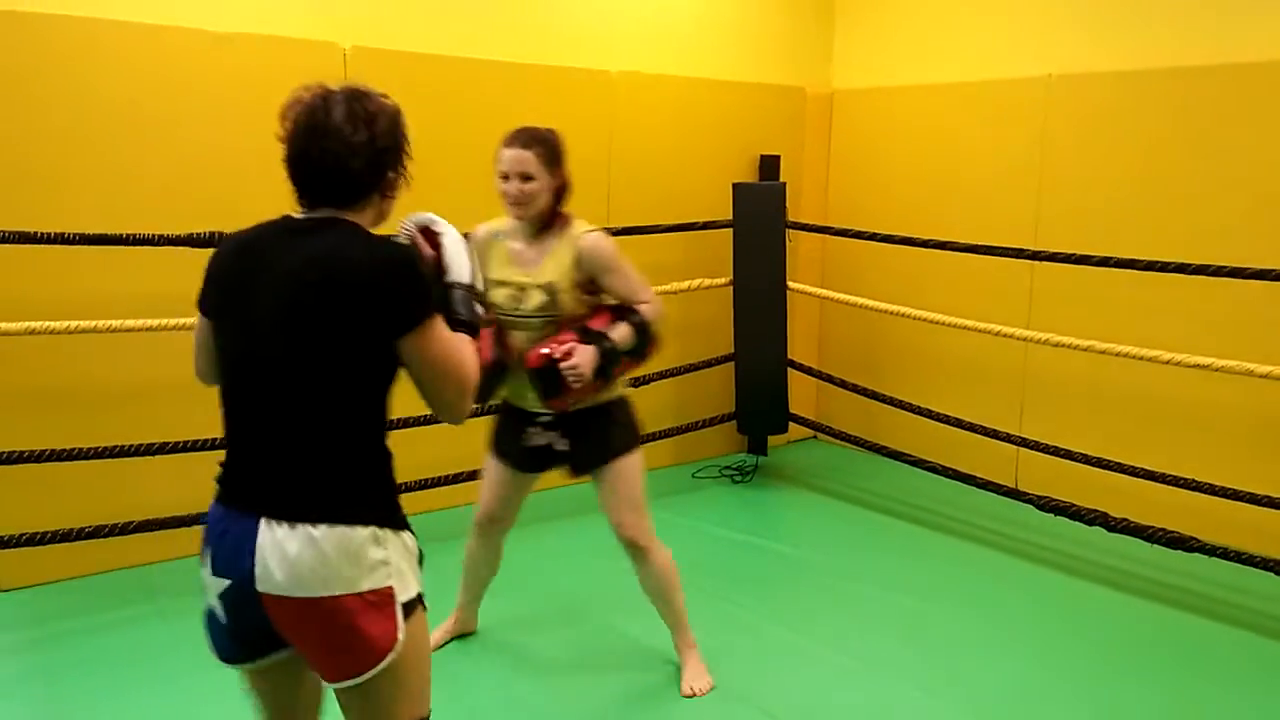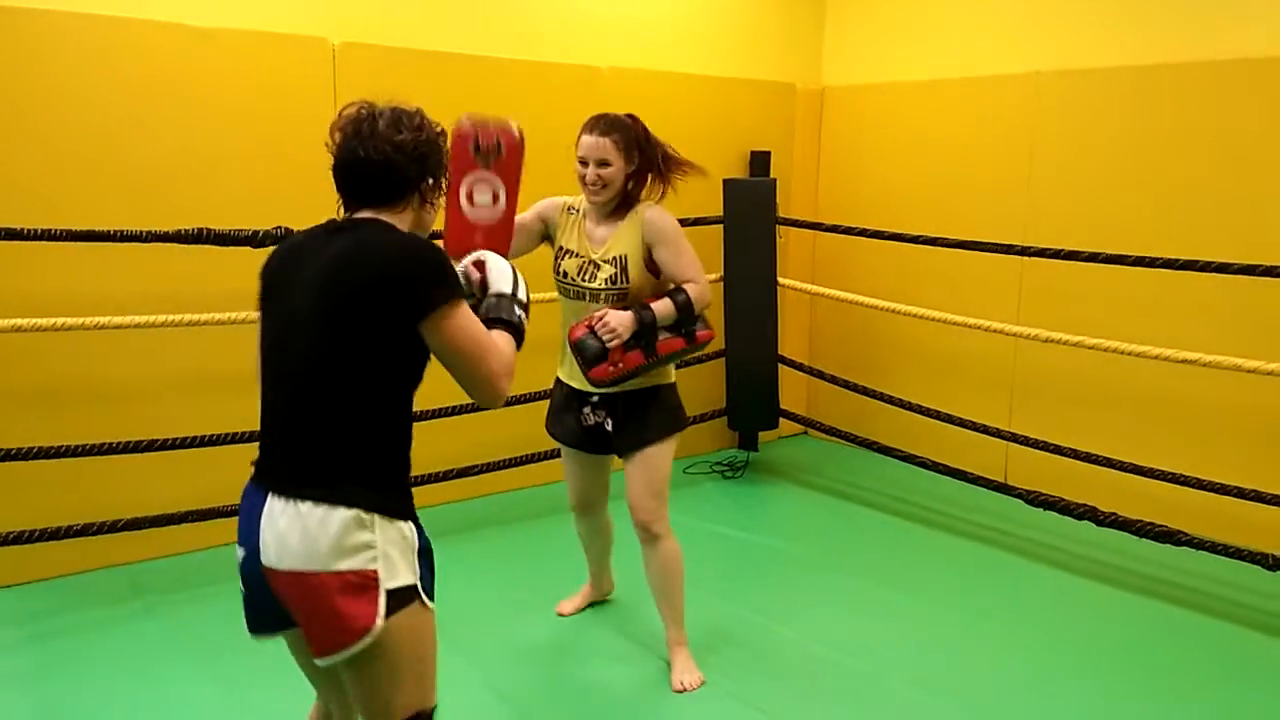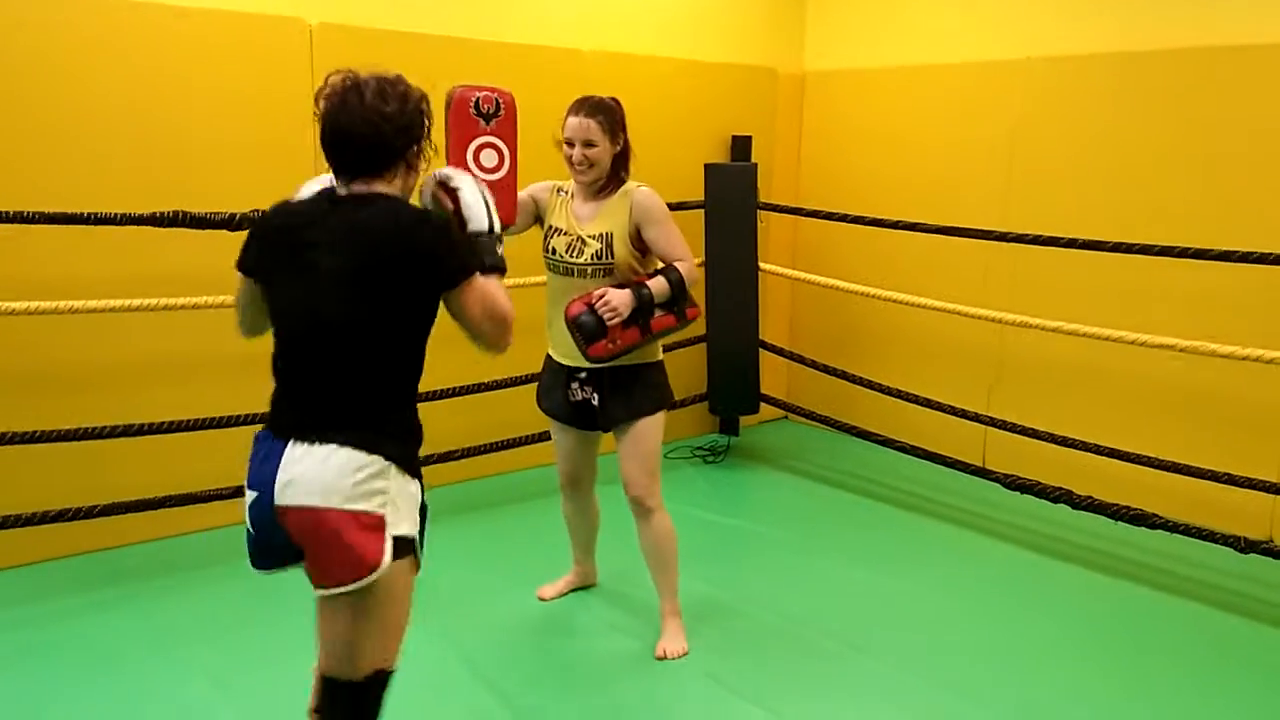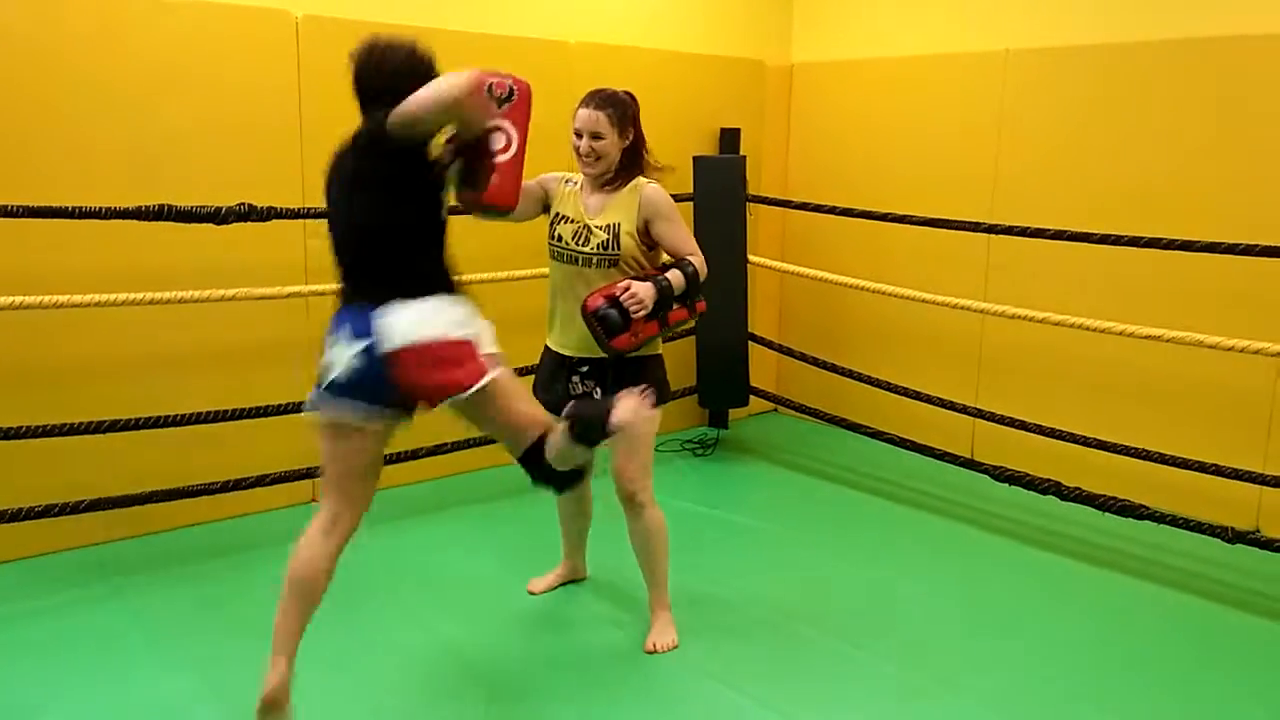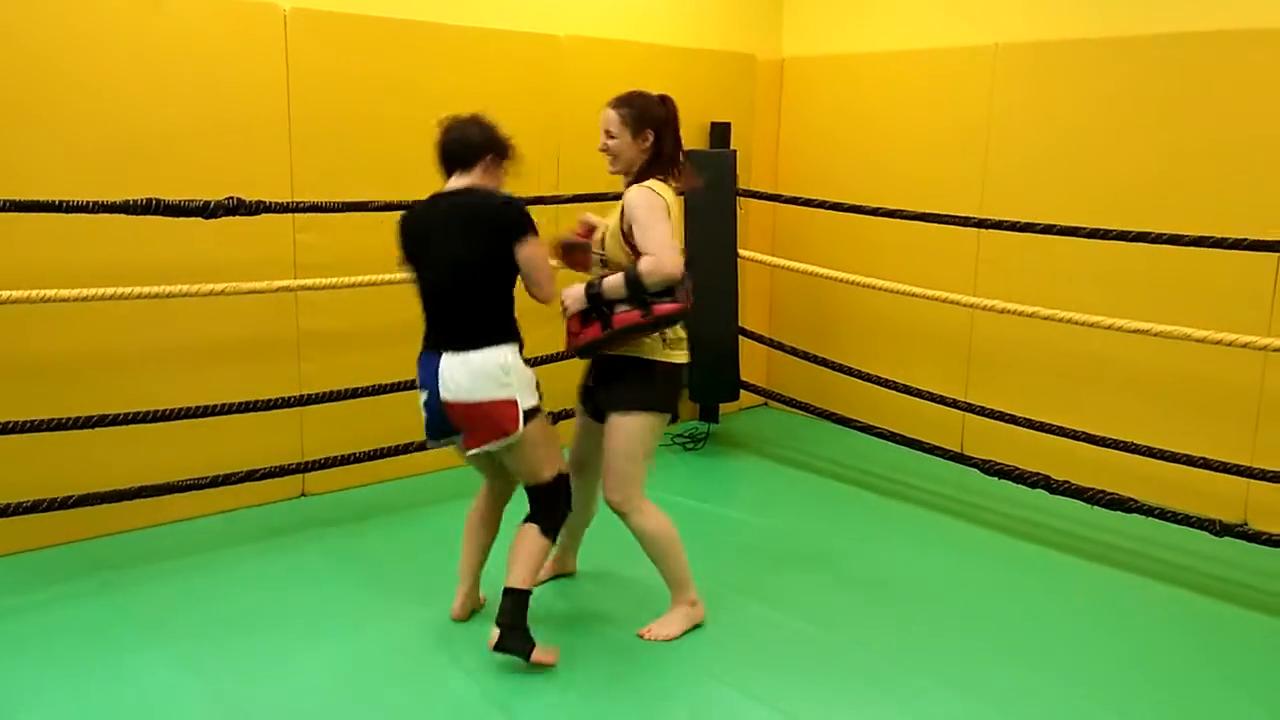
dt=0.4s
person 1, frame 1
left shoulder: (232, 257)
right shoulder: (389, 269)
right elbow: (456, 401)
right wrist: (457, 290)
left hip: (236, 539)
right hip: (345, 547)
person 1, frame 2
left shoulder: (288, 258)
right shoulder: (413, 260)
right elbow: (491, 385)
right wrist: (506, 307)
left hip: (267, 521)
right hip: (349, 532)
person 1, frame 3
left shoulder: (276, 225)
right shoulder: (426, 233)
right elbow: (496, 333)
right wrist: (471, 224)
left hip: (277, 469)
right hip: (360, 479)
left knee: (344, 640)
person 1, frame 4
left shoulder: (350, 161)
right shoulder: (399, 136)
right elbow: (460, 88)
left hip: (356, 342)
right hip: (426, 326)
left knee: (337, 515)
person 1, frame 5
left shoulder: (415, 219)
right shoulder: (498, 208)
right elbow: (546, 292)
right wrist: (537, 249)
left hip: (442, 370)
right hip: (490, 368)
left knee: (498, 480)
right knee: (551, 496)
left ankle: (465, 593)
right ankle: (511, 628)
person 2, frame 1
left shoulder: (585, 246)
right shoulder: (485, 241)
left elbow: (648, 309)
left wrist: (600, 350)
left hip: (595, 411)
right hip: (522, 409)
left knee: (636, 536)
right knee: (488, 520)
left ankle: (687, 649)
right ankle: (463, 618)
person 2, frame 2
left shoulder: (651, 220)
right shoulder: (557, 213)
left elbow: (699, 290)
left wrist: (638, 317)
left hip: (644, 393)
right hip: (577, 390)
left knee: (649, 521)
right knee: (583, 505)
left ankle: (679, 647)
right ankle: (599, 582)
person 2, frame 3
left shoulder: (637, 201)
right shoulder: (548, 196)
left elbow: (688, 268)
left wrist: (636, 295)
left hip: (631, 370)
right hip: (566, 368)
left knee: (641, 494)
right knee: (573, 481)
left ankle: (671, 615)
right ankle: (583, 568)
person 2, frame 4
left shoulder: (647, 196)
right shoulder: (555, 188)
left elbow: (695, 265)
left wrist: (655, 287)
left hip: (630, 362)
right hip: (565, 359)
left knee: (633, 490)
left ankle: (660, 610)
right ankle: (572, 563)
person 2, frame 5
left shoulder: (643, 196)
right shoulder: (654, 191)
left elbow: (667, 267)
left wrist: (593, 290)
right wrist: (603, 239)
left hip: (646, 363)
right hip: (624, 357)
left knee: (622, 494)
right knee: (582, 466)
left ankle: (687, 601)
right ankle: (563, 556)
